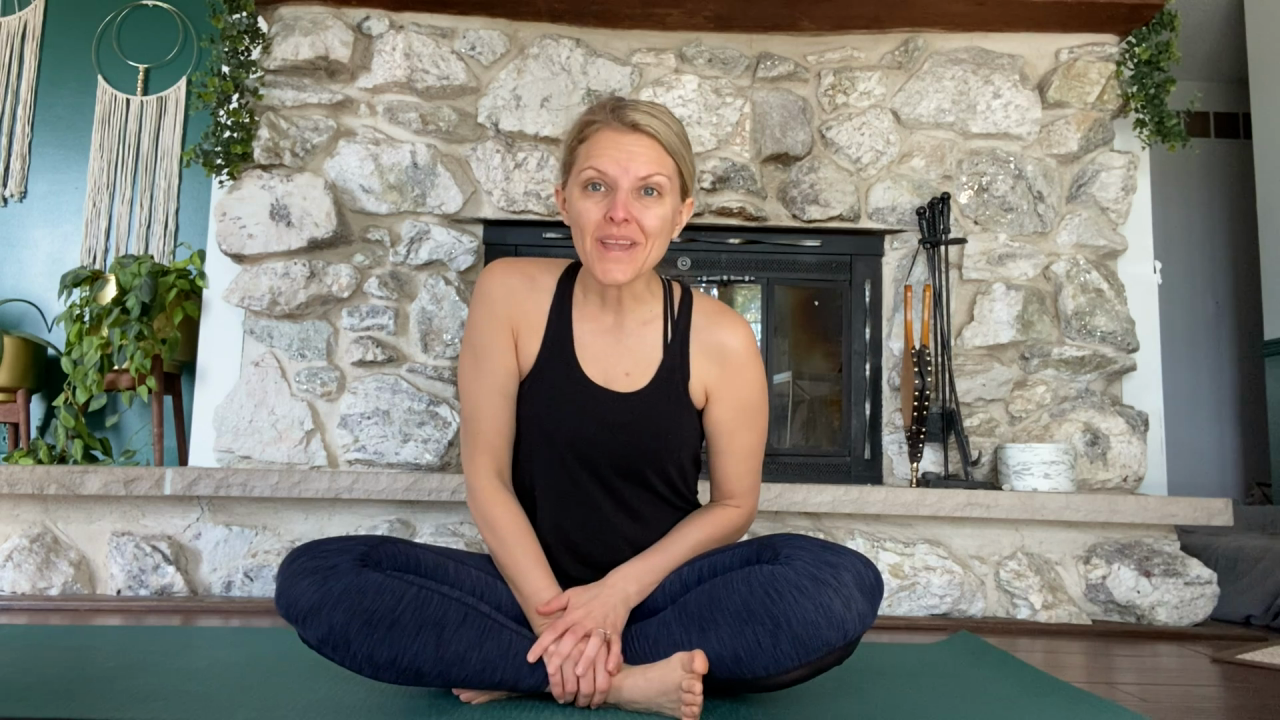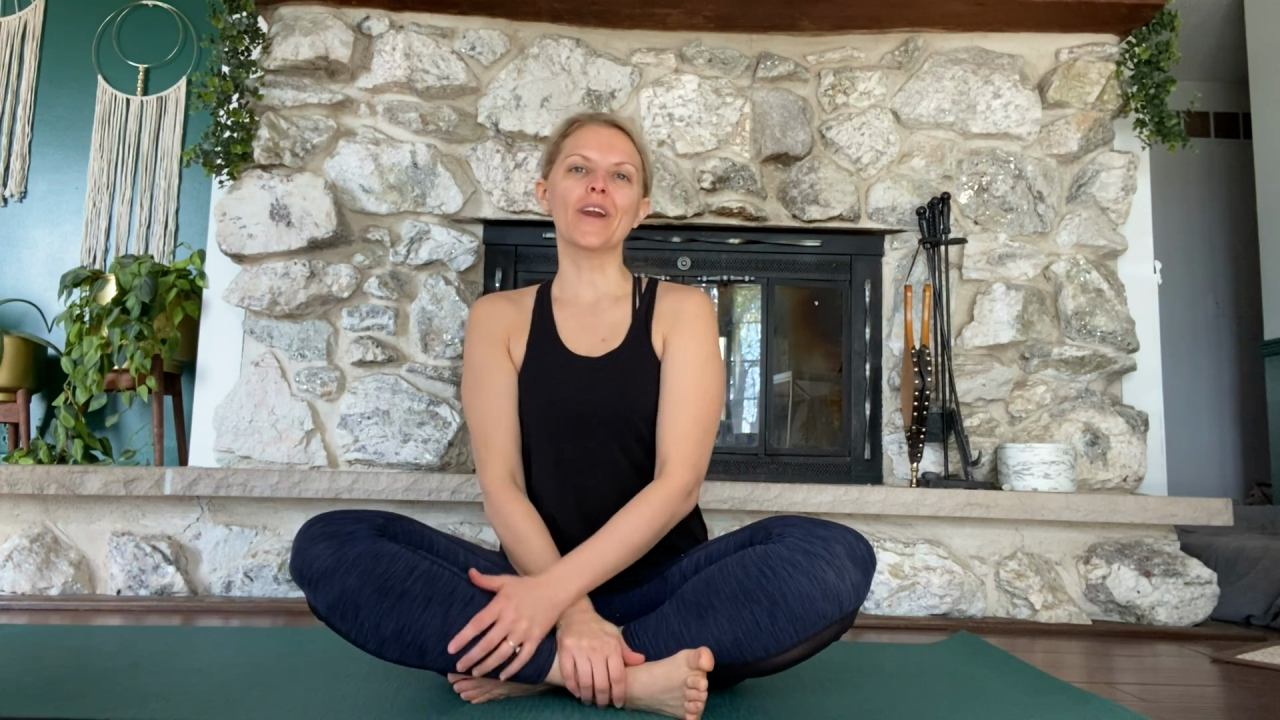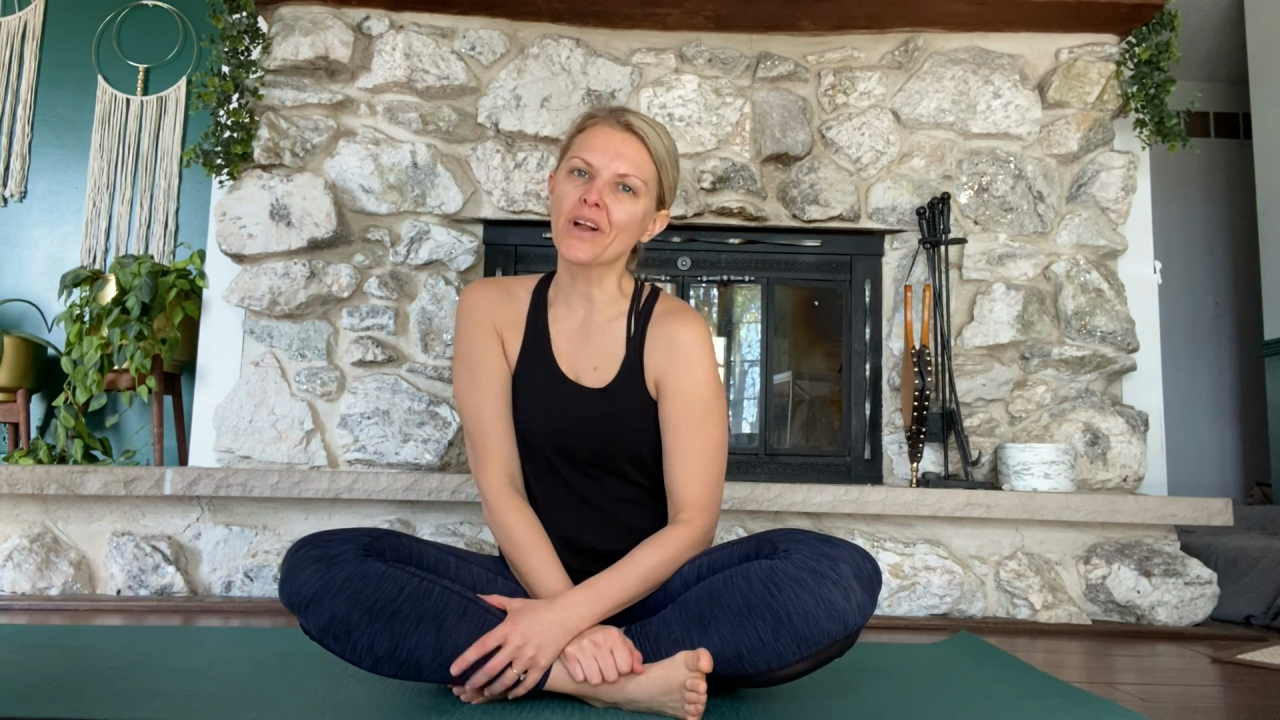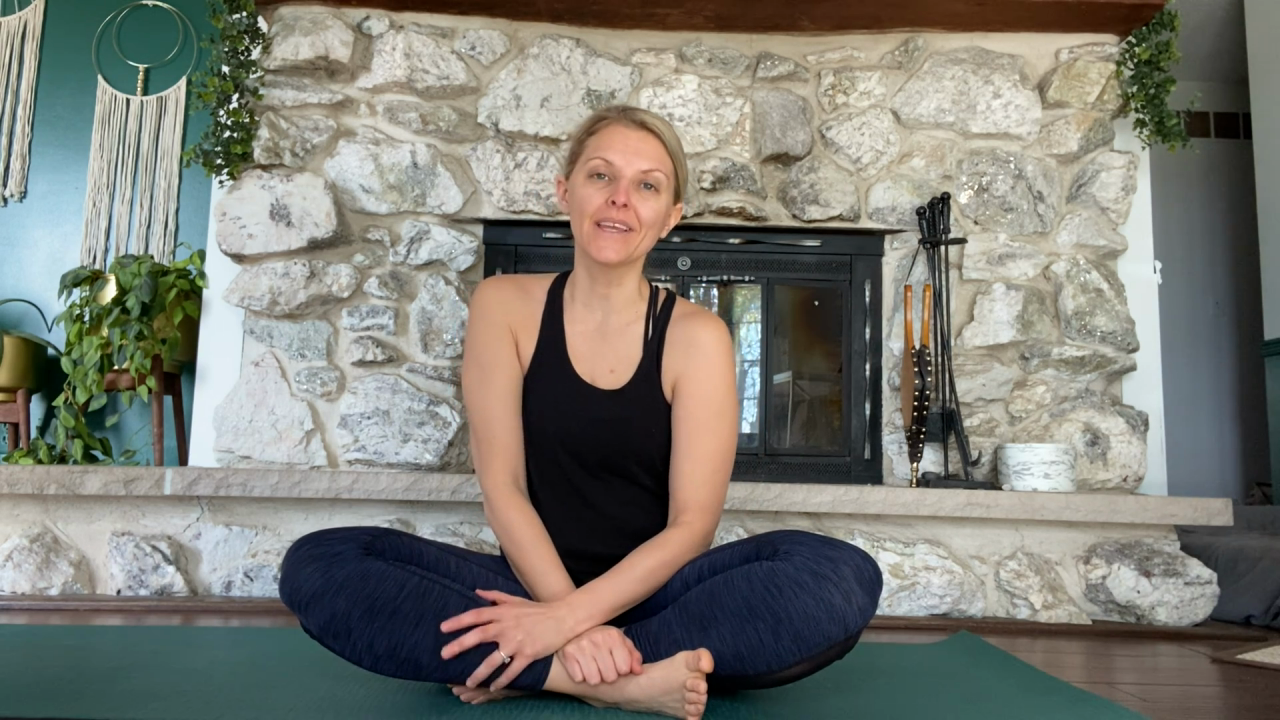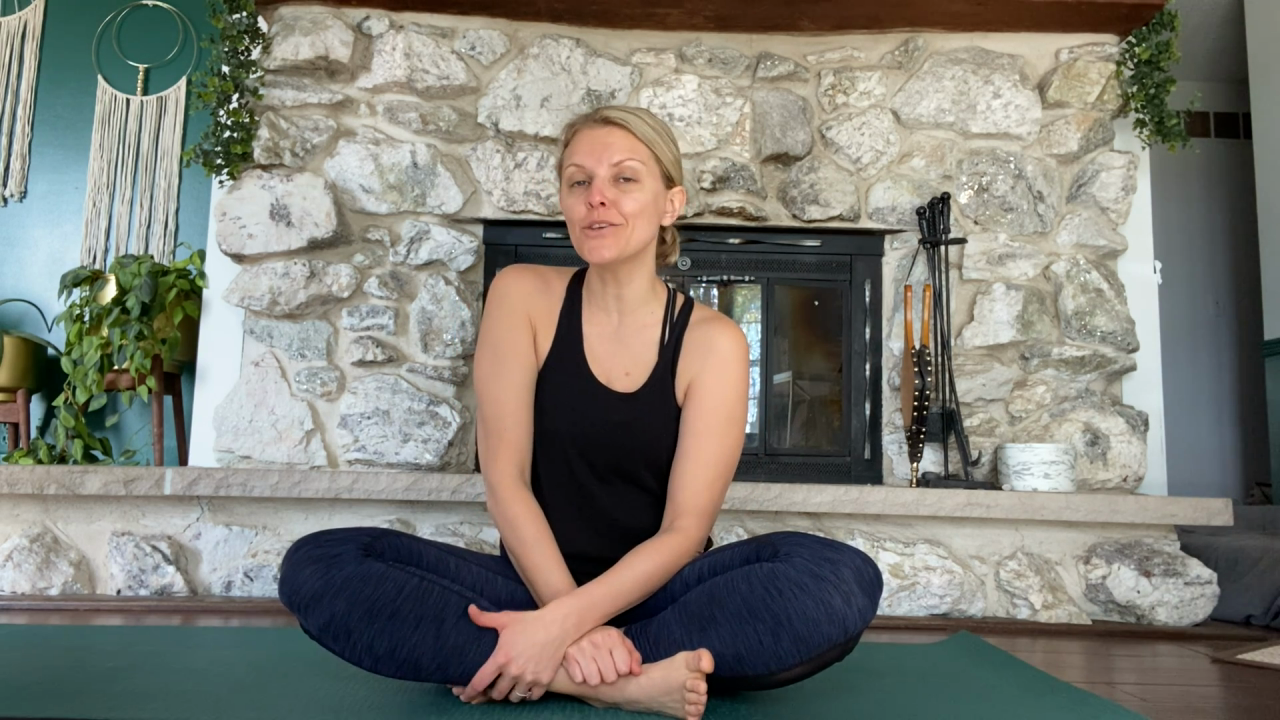
dt=1s
person 1, frame 1
left shoulder: (720, 339)
right shoulder: (510, 293)
left elbow: (733, 504)
right elbow: (486, 478)
left wrist: (625, 587)
right wrist: (551, 616)
left hip: (664, 593)
right hip: (536, 590)
left knee: (846, 586)
right knee: (312, 578)
left ankle: (523, 669)
person 1, frame 2
left shoulder: (682, 310)
right shoulder: (499, 317)
left elbow: (679, 481)
right elbow: (500, 486)
left wrist: (556, 587)
right wrist: (569, 608)
left hip: (667, 590)
right hip: (540, 589)
left knee: (837, 560)
right knee: (327, 545)
left ankle: (542, 668)
person 1, frame 3
left shoulder: (676, 333)
right shoulder: (491, 307)
left elbow: (693, 524)
right elbow: (500, 489)
left wrist: (568, 616)
right wrist: (567, 615)
left hip: (656, 593)
right hip: (537, 587)
left knee: (841, 576)
right knee: (316, 565)
person 1, frame 4
left shoulder: (696, 336)
right shoulder: (506, 304)
left elbow: (693, 525)
right elbow: (502, 488)
left wrist: (568, 619)
right wrist: (567, 615)
left hip: (655, 596)
right hip: (536, 588)
left knee: (842, 578)
right knee: (317, 564)
person 1, frame 5
left shoulder: (711, 341)
right shoulder: (522, 295)
left elbow: (685, 530)
right elbow: (505, 479)
left wrist: (562, 625)
right wrist: (568, 618)
left hip: (658, 596)
right hip: (537, 589)
left knee: (843, 580)
right knee: (317, 565)
left ankle: (551, 663)
